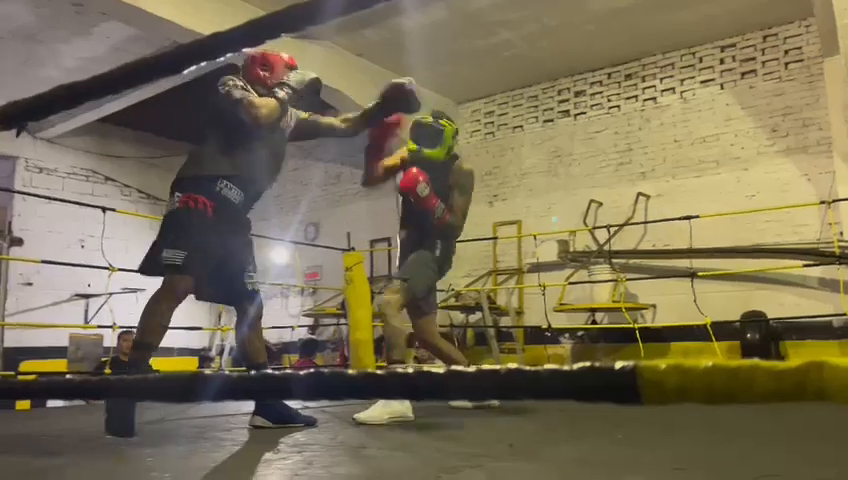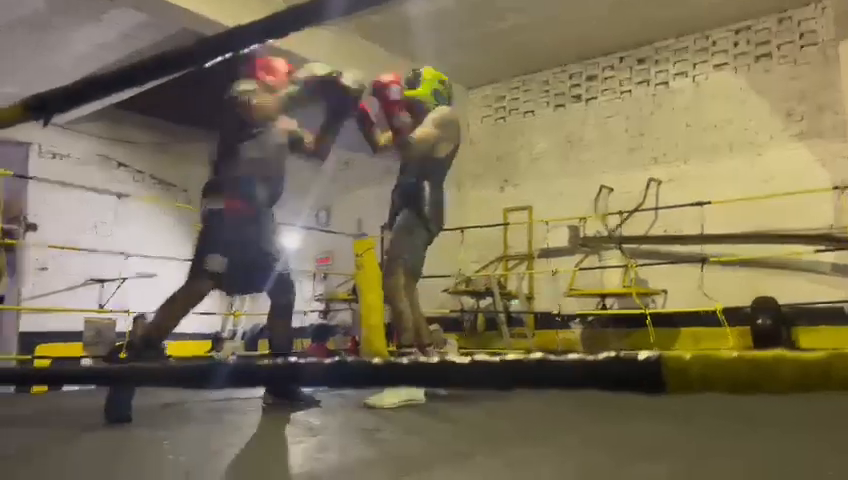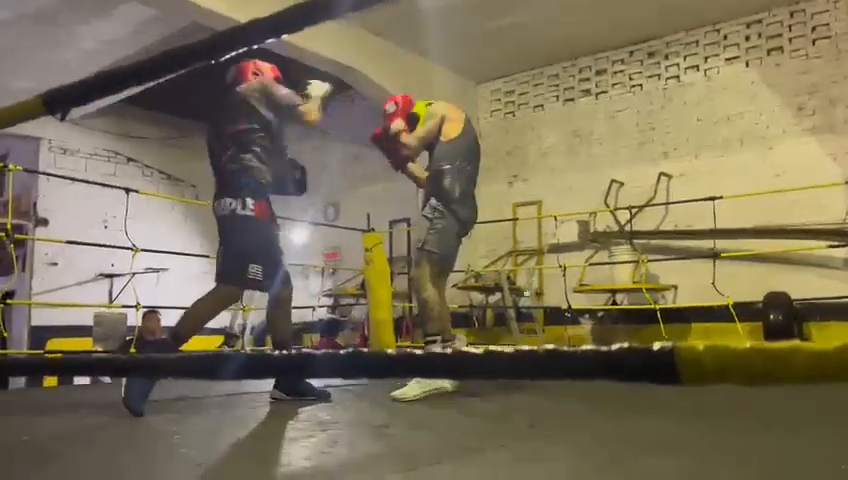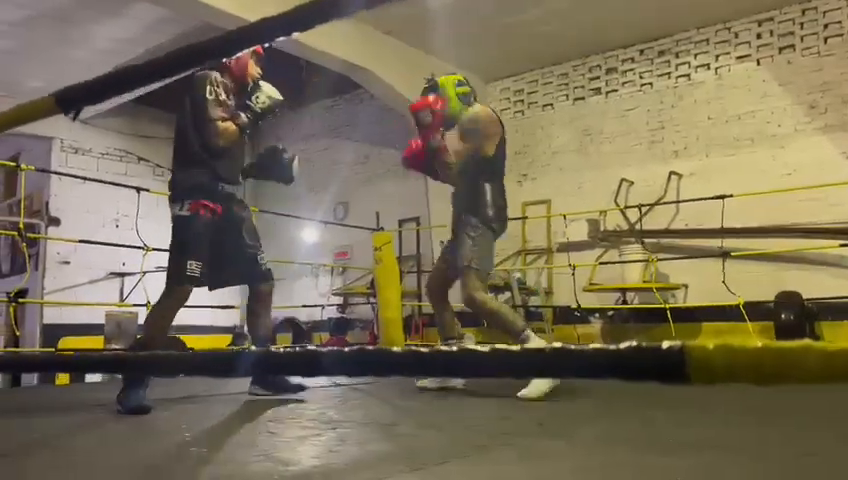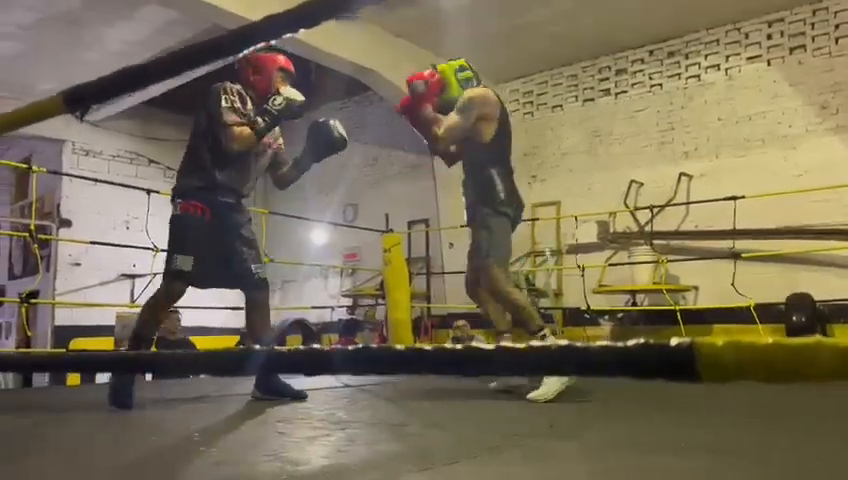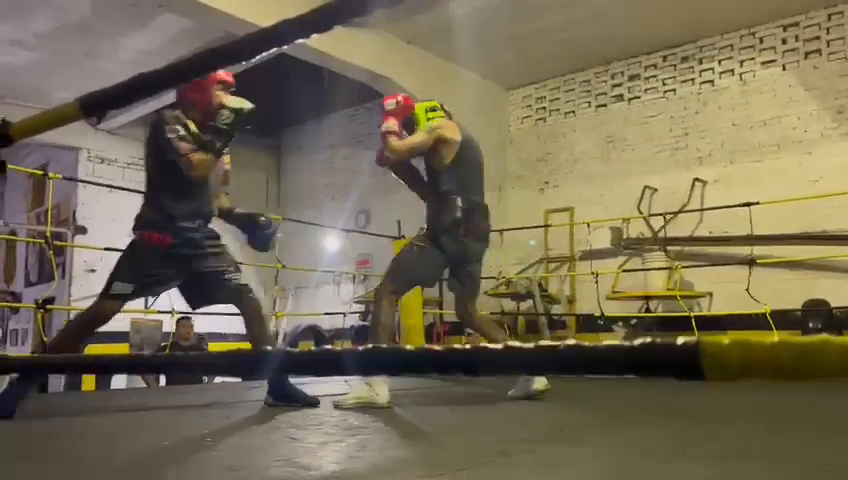
dt=0.4s
person 1, frame 1
left shoulder: (288, 117)
right shoulder: (232, 86)
left elbow: (341, 126)
right elbow: (257, 113)
left wrist: (383, 104)
right wrist: (289, 90)
left hip: (233, 213)
right hip: (199, 199)
left knee: (250, 306)
right knee: (177, 285)
left ankle: (267, 403)
person 1, frame 2
left shoulder: (281, 120)
right shoulder: (244, 89)
left elbow: (319, 151)
right elbow: (259, 109)
left wrist: (338, 115)
right wrist: (303, 84)
left hip: (256, 213)
right hip: (230, 202)
left knee: (283, 291)
right knee: (200, 286)
left ankle: (279, 382)
person 1, frame 3
left shoulder: (224, 115)
right shoulder: (260, 88)
right elbow: (309, 118)
left wrist: (279, 172)
right wrist: (316, 93)
left hip: (241, 201)
right hip: (247, 199)
left knee: (281, 287)
right knee: (230, 289)
left ankle: (287, 377)
person 1, frame 4
left shoulder: (232, 99)
right shoulder: (207, 80)
right elbow: (219, 137)
left wrist: (257, 167)
right wrist: (253, 110)
left hip: (228, 202)
right hip: (198, 201)
left knee: (263, 282)
right knee: (180, 289)
left ankle: (264, 372)
right ankle: (135, 380)
person 1, frame 5
left shoulder: (266, 124)
right shoulder: (227, 92)
left elbow: (281, 179)
right elbow: (233, 140)
left wrist: (312, 152)
right wrist: (271, 114)
left hip: (233, 209)
right hip: (198, 204)
left knee: (258, 289)
right knee: (174, 286)
left ankle: (264, 375)
right ankle: (129, 370)
person 1, frame 6
left shoulder: (214, 138)
right shoulder: (170, 121)
right elbow: (194, 169)
left wrist: (242, 219)
right wrist: (222, 131)
left hip: (200, 237)
right hip: (159, 235)
left knee: (248, 299)
right knee: (104, 309)
left ankle: (277, 383)
right ankle: (29, 379)
person 2, frame 1
left shoulder: (459, 171)
right shoulder: (407, 156)
left elbow: (454, 228)
right elbow: (369, 180)
left wrist: (426, 198)
right wrist: (377, 141)
left hip: (433, 250)
right hip: (410, 250)
left knee: (388, 303)
right knee: (426, 334)
left ankle: (397, 396)
person 2, frame 2
left shoulder: (444, 116)
right shoulder: (421, 119)
left elbow: (410, 151)
right elbow: (381, 144)
left wrist: (394, 106)
right wrist: (362, 113)
left hip: (418, 210)
right hip: (409, 211)
left knee: (395, 285)
right knee: (404, 292)
person 2, frame 3
left shoulder: (441, 110)
right shoulder: (450, 141)
left elbow: (409, 147)
right elbow: (424, 179)
left wrist: (395, 121)
right wrist: (399, 159)
left hip: (447, 202)
right hip: (454, 207)
left knee: (422, 276)
right knee: (433, 285)
person 2, frame 4
left shoulder: (477, 116)
right shoulder: (461, 129)
left elbow: (452, 168)
right elbow: (453, 174)
left wrist: (429, 130)
right wrist: (425, 161)
left hip: (481, 216)
right hip: (467, 217)
left knee: (474, 294)
right knee: (435, 287)
person 2, frame 5
left shoulder: (478, 97)
right shoulder: (469, 110)
left elbow: (442, 137)
right elbow: (450, 155)
left wrist: (423, 104)
right wrist: (420, 114)
left hip: (492, 204)
right hip: (486, 204)
left knee: (494, 283)
right knee: (477, 285)
person 2, frame 6
left shoulder: (440, 127)
right shoulder: (464, 145)
left elbow: (392, 153)
left wrist: (390, 119)
right wrist: (402, 168)
left hip: (447, 232)
right hip: (474, 234)
left knee: (386, 294)
right knee: (467, 311)
left ankle: (376, 383)
